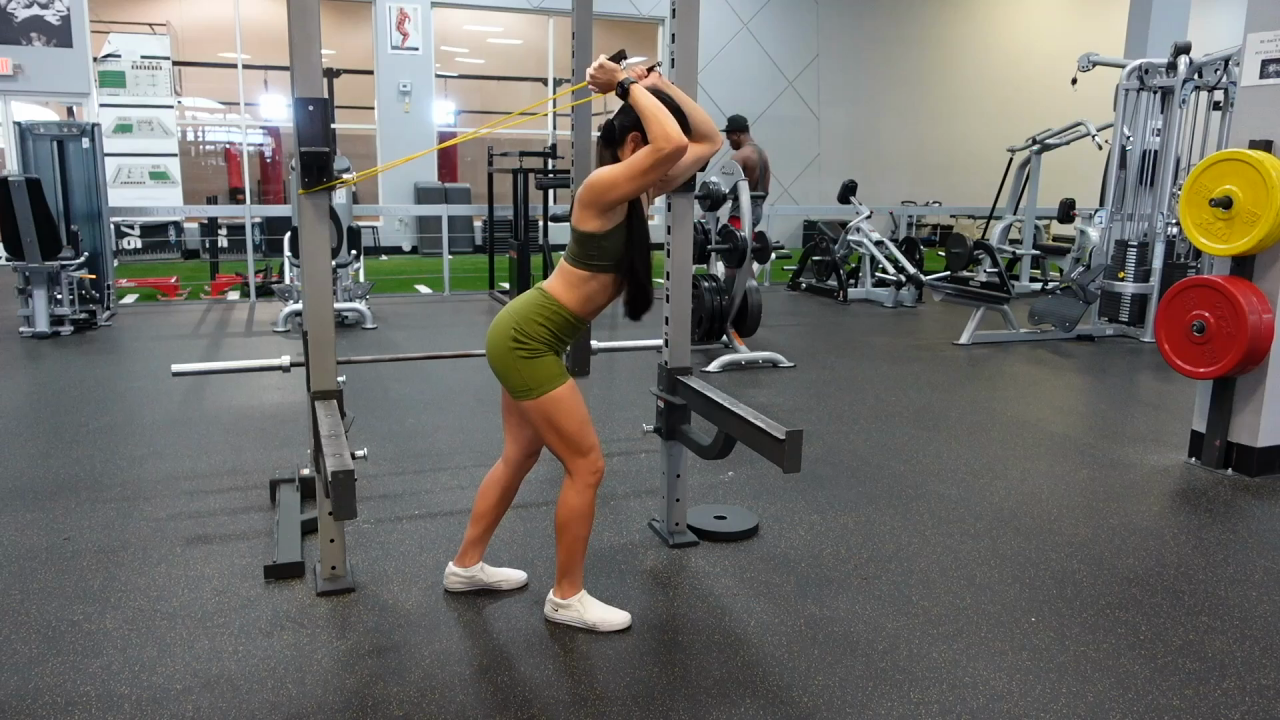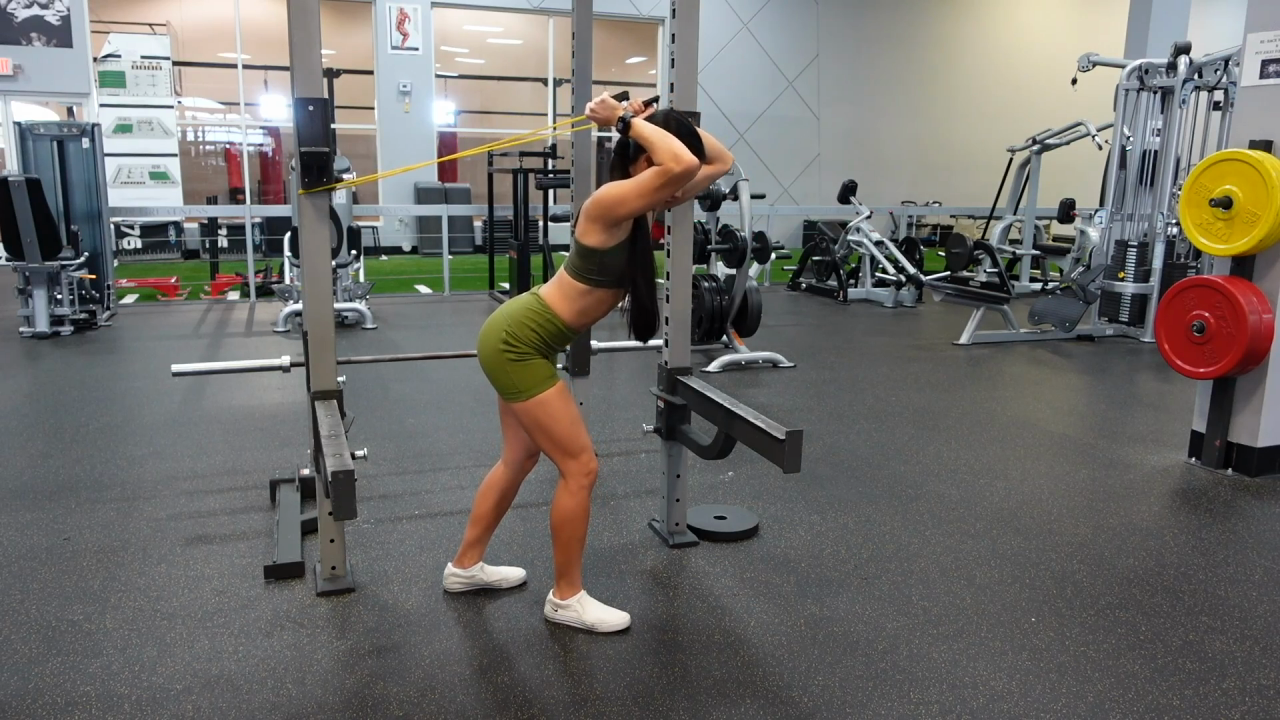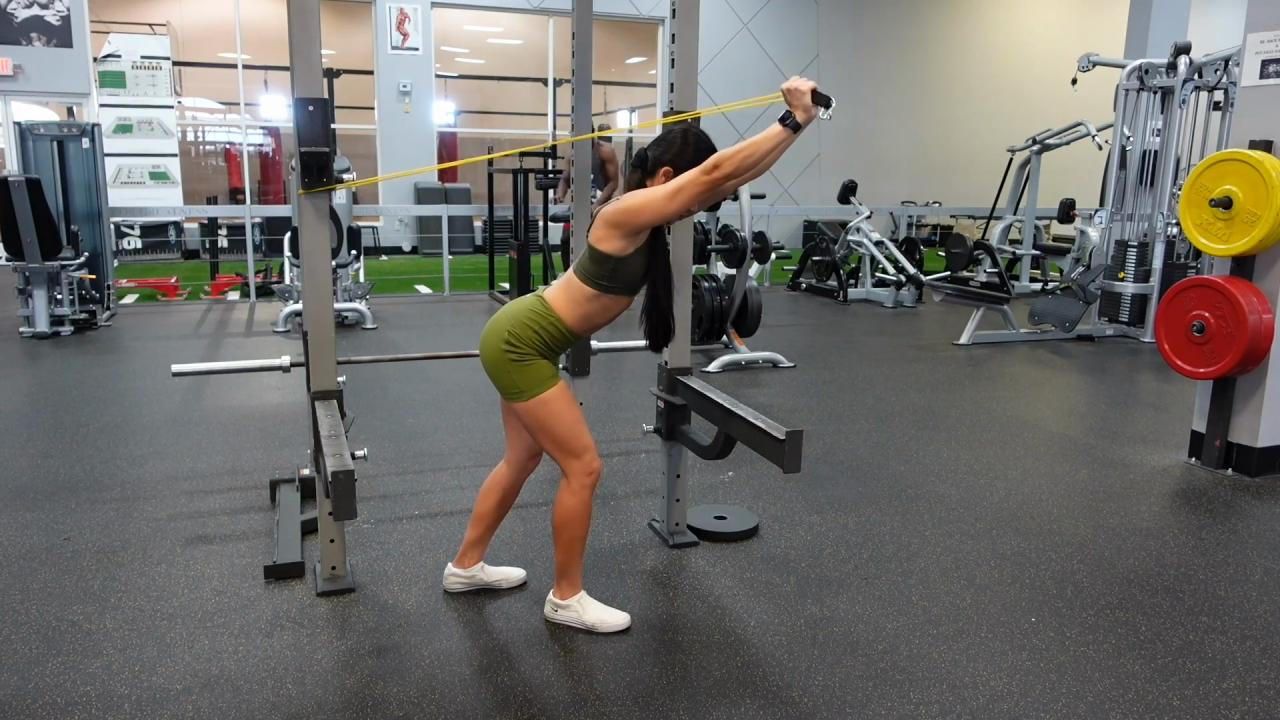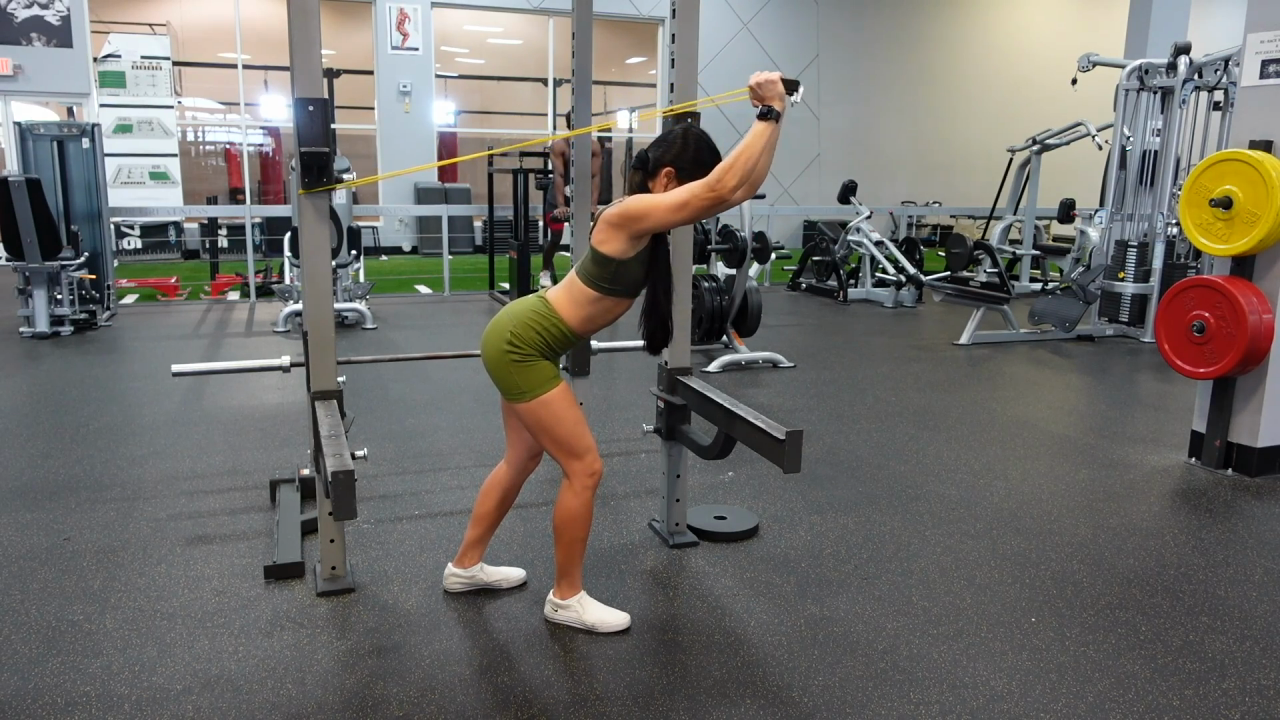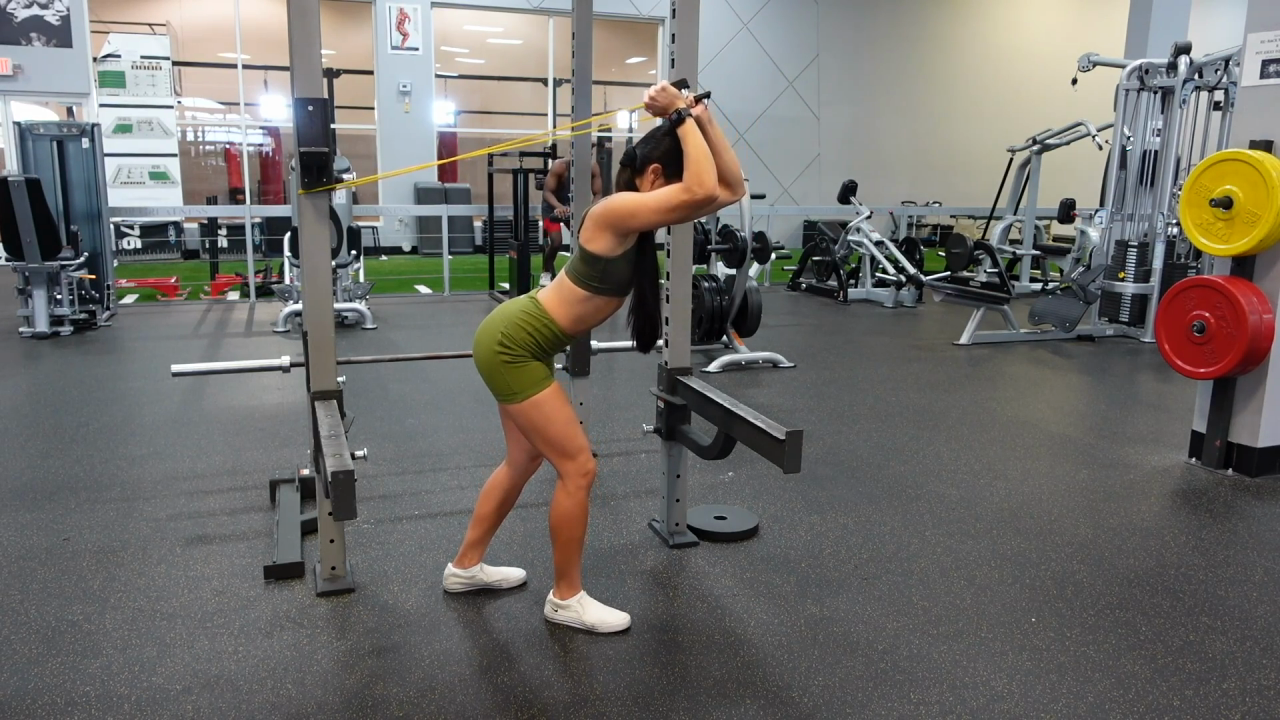
dt=1s
person 1, frame 1
left shoulder: (639, 190)
right shoulder: (603, 187)
left elbow: (708, 141)
right elbow: (673, 144)
left wrist: (655, 84)
right wrist: (628, 86)
left hip: (524, 334)
right hip: (527, 340)
left knee: (519, 457)
right knee: (586, 466)
left ankle: (466, 566)
right ankle: (567, 597)
person 1, frame 2
left shoulder: (641, 207)
right shoulder: (610, 203)
left elbow: (718, 161)
right elbow: (680, 167)
left wrist: (645, 117)
right wrist: (625, 120)
left hip: (518, 335)
right hip: (517, 342)
left knee: (519, 458)
right knee: (580, 467)
left ankle: (465, 566)
right ankle: (566, 597)
person 1, frame 3
left shoulder: (650, 212)
right shoulder: (628, 213)
left elbow: (736, 174)
right elbow: (719, 171)
left wrist: (792, 125)
right wrist: (792, 120)
left hip: (521, 337)
right hip: (520, 343)
left knee: (523, 458)
right knee: (583, 468)
left ankle: (465, 566)
right ankle: (566, 598)
person 1, frame 4
left shoulder: (653, 211)
right shoulder: (630, 215)
left elbow: (742, 186)
right elbow: (721, 190)
left wrist: (773, 117)
right wrist: (768, 113)
left hip: (522, 338)
right hip: (520, 344)
left knee: (522, 459)
right knee: (584, 468)
left ankle: (465, 567)
right ankle: (566, 598)
person 1, frame 5
left shoulder: (640, 213)
right shoulder: (617, 211)
left elbow: (729, 189)
right elbow: (702, 192)
left wrist: (700, 119)
right wrist: (682, 116)
left hip: (516, 339)
right hip: (513, 344)
left knee: (524, 460)
right knee: (578, 468)
left ankle: (466, 566)
right ankle: (566, 598)
